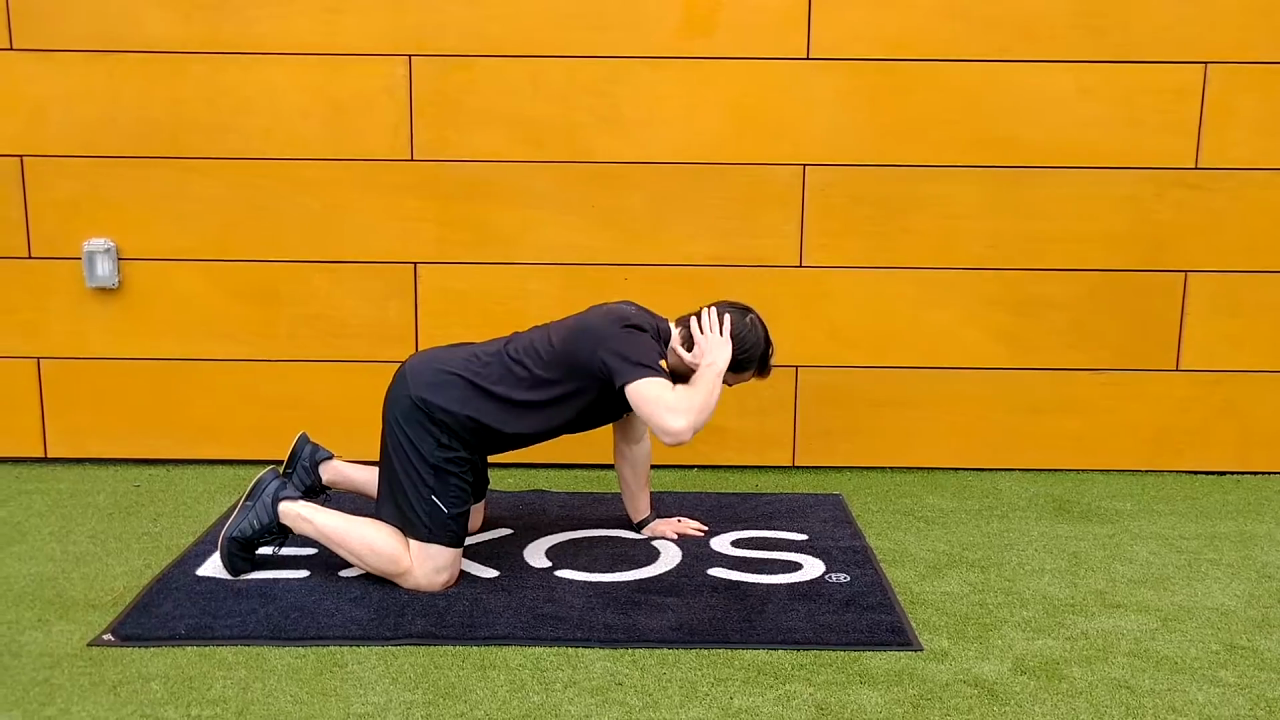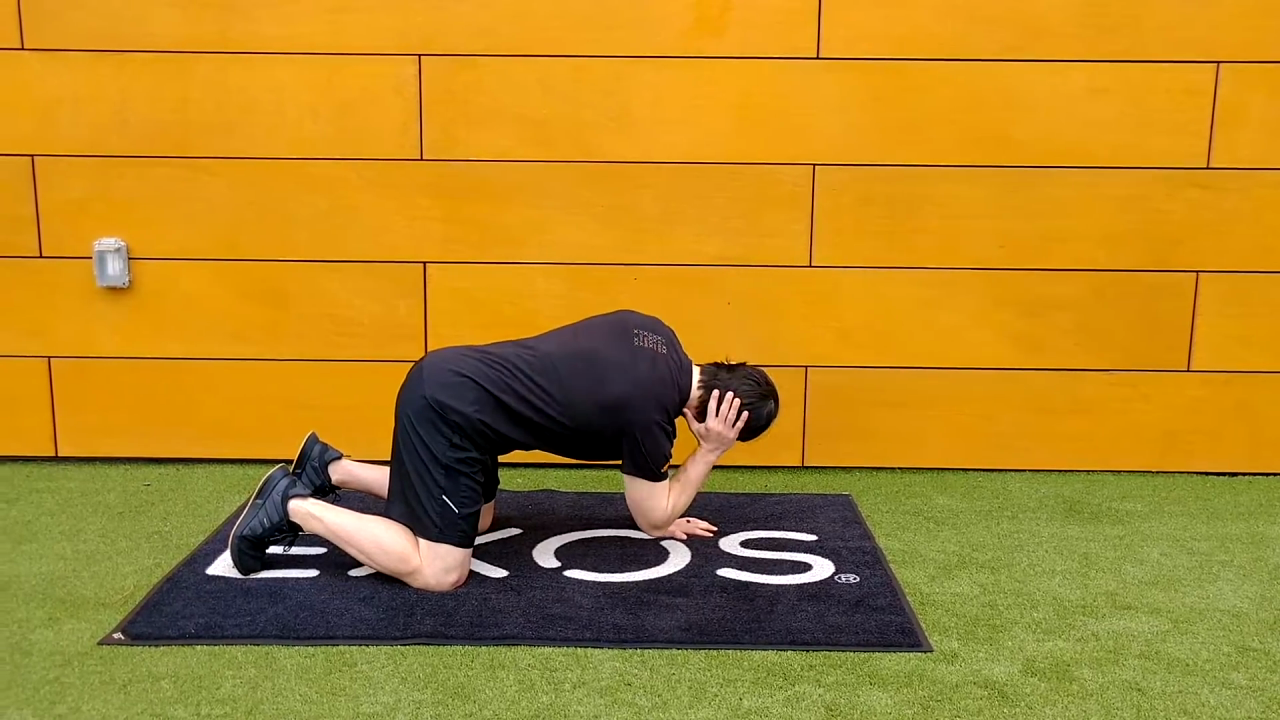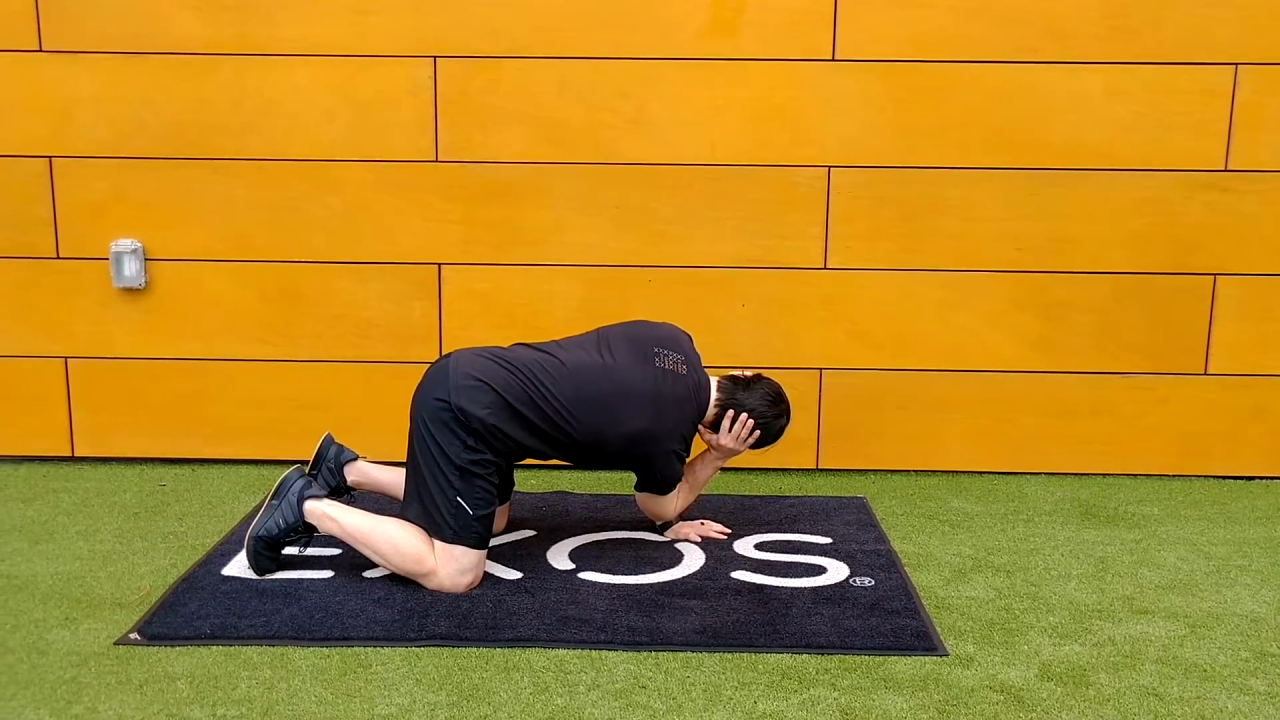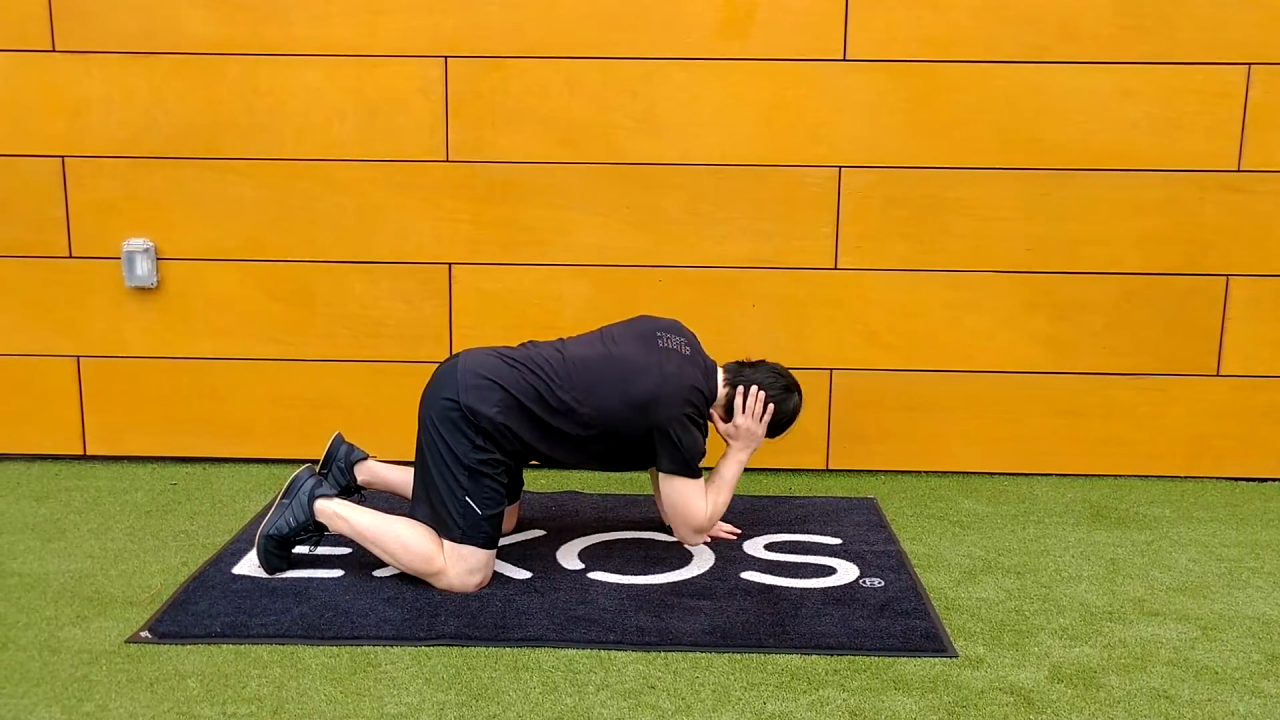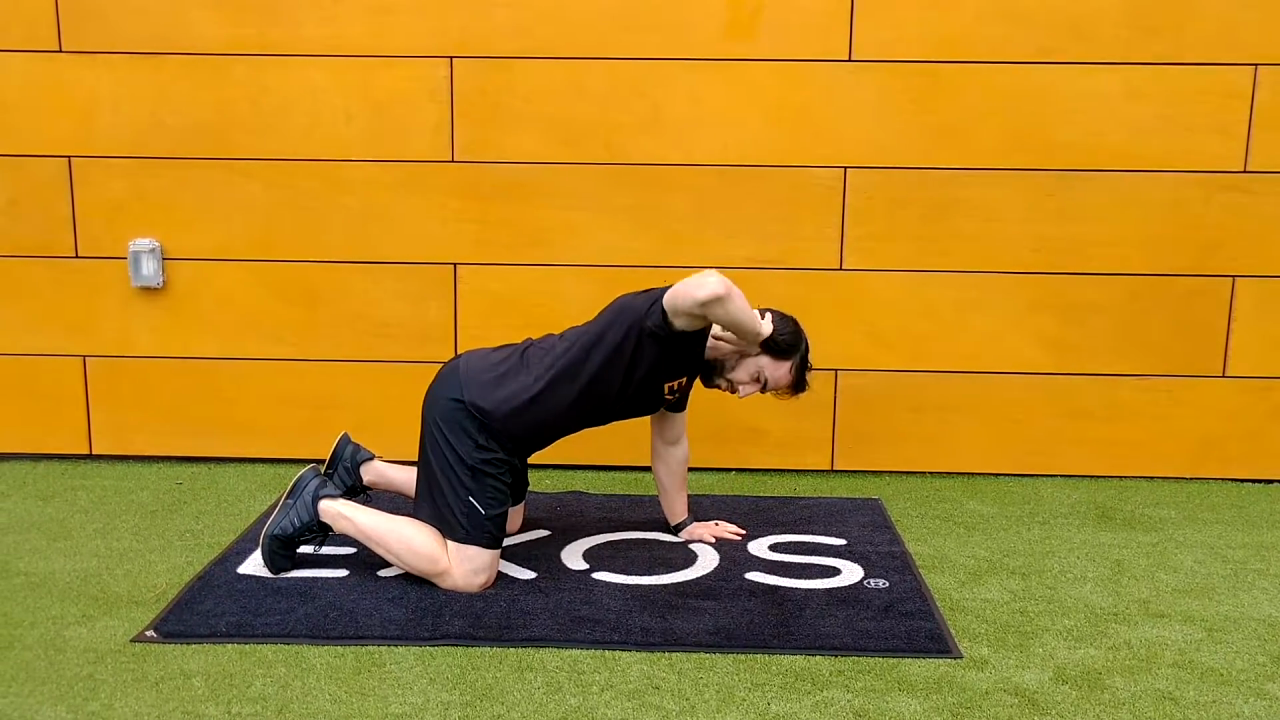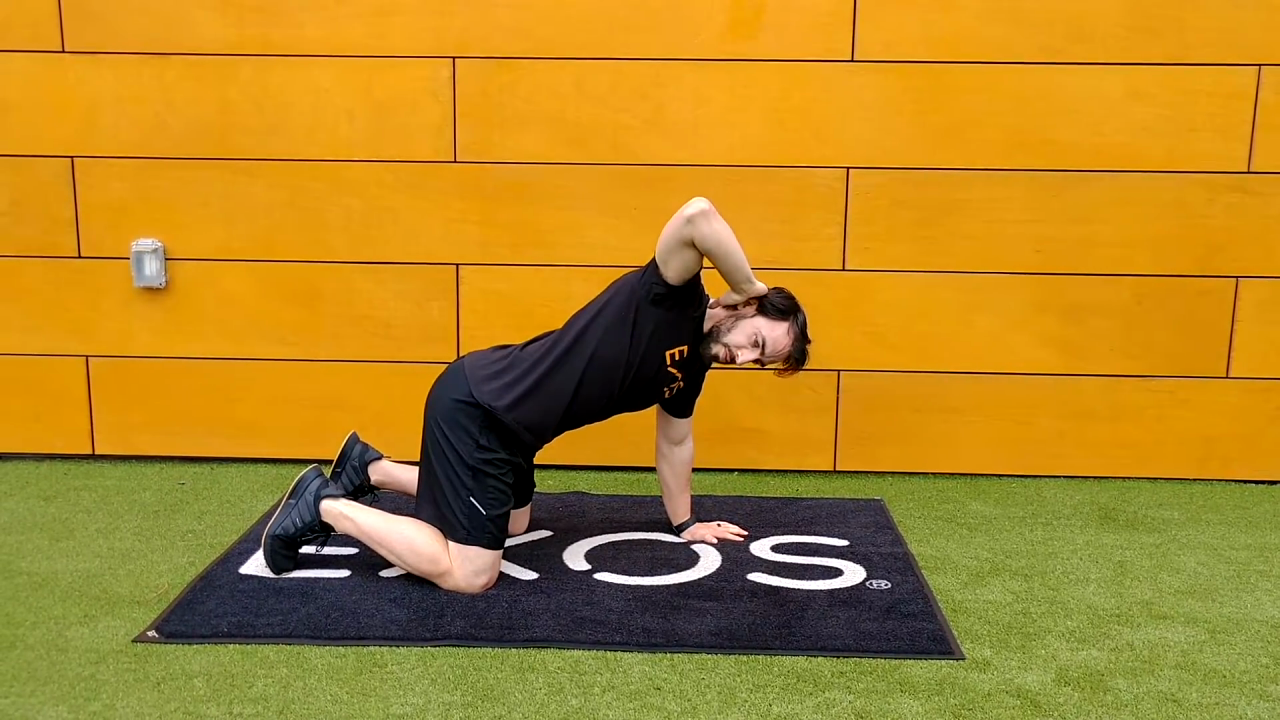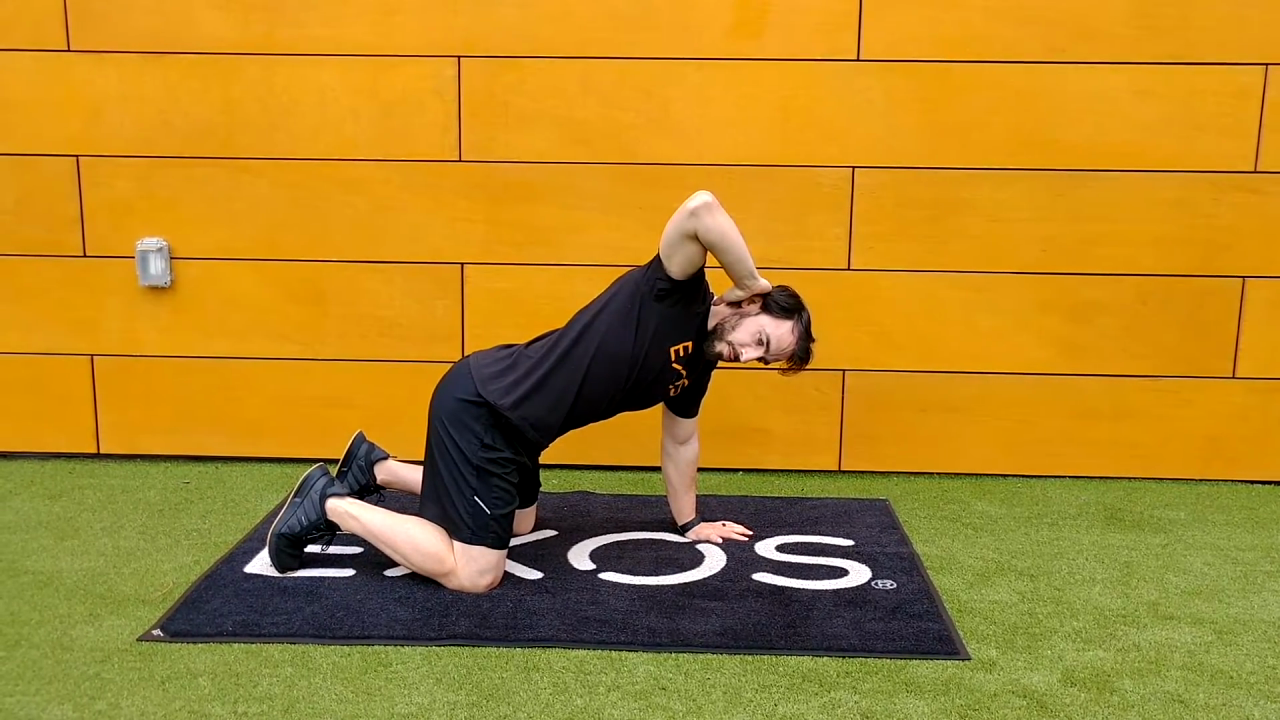
dt=0.7s
person 1, frame 1
left shoulder: (640, 332)
right shoulder: (634, 341)
left elbow: (632, 433)
right elbow: (676, 426)
left wrist: (644, 519)
right wrist: (713, 365)
left hip: (441, 391)
right hip: (433, 408)
left knee: (468, 521)
right knee: (430, 571)
left ankle: (321, 469)
right ankle: (283, 508)
person 1, frame 2
left shoulder: (657, 337)
right shoulder: (649, 410)
right elbow: (652, 518)
left wrist: (664, 515)
right wrist: (710, 452)
left hip: (449, 381)
right hip: (447, 410)
left knee: (476, 519)
right knee: (439, 572)
left ankle: (329, 468)
right ankle: (293, 504)
person 1, frame 3
left shoulder: (676, 344)
right shoulder: (665, 433)
right elbow: (660, 504)
left wrist: (671, 524)
right wrist: (717, 459)
left hip: (465, 378)
right hip: (464, 413)
left knee: (491, 520)
right knee: (454, 572)
left ankle: (344, 468)
right ankle: (309, 506)
person 1, frame 4
left shoulder: (679, 344)
right shoulder: (683, 403)
right elbow: (695, 524)
left wrist: (679, 521)
right wrist: (743, 450)
left hip: (476, 383)
right hip: (470, 412)
left knee: (501, 519)
right knee: (464, 573)
left ankle: (354, 467)
right ankle: (319, 505)
person 1, frame 5
left shoulder: (684, 354)
right shoulder: (678, 320)
left elbow: (669, 440)
right elbow: (710, 289)
left wrist: (682, 521)
right wrist: (757, 329)
left hip: (486, 404)
right hip: (470, 409)
left knee: (507, 522)
right knee: (468, 573)
left ankle: (362, 468)
right ankle: (324, 506)
person 1, frame 6
left shoulder: (692, 364)
right shoulder: (673, 300)
left elbow: (674, 441)
right elbow: (696, 217)
left wrist: (684, 522)
right wrist: (750, 287)
left hip: (500, 417)
right hip: (475, 406)
left knee: (513, 522)
right knee: (470, 574)
left ankle: (368, 467)
right ankle: (325, 504)
person 1, frame 7
left shoulder: (698, 363)
right shoulder: (678, 297)
left elbow: (680, 441)
right elbow: (700, 208)
left wrist: (689, 522)
right wrist: (752, 284)
left hip: (507, 418)
right hip: (479, 405)
left knee: (518, 523)
right knee: (475, 574)
left ankle: (375, 468)
right ankle: (330, 504)
